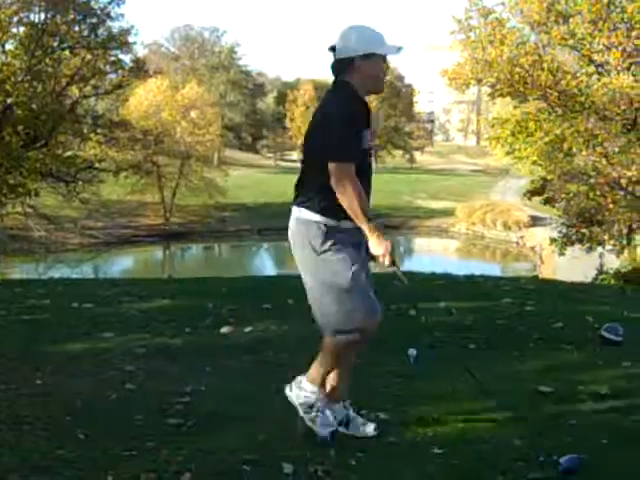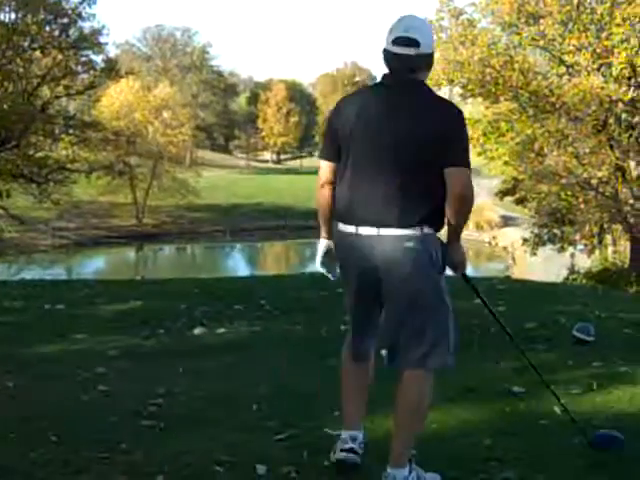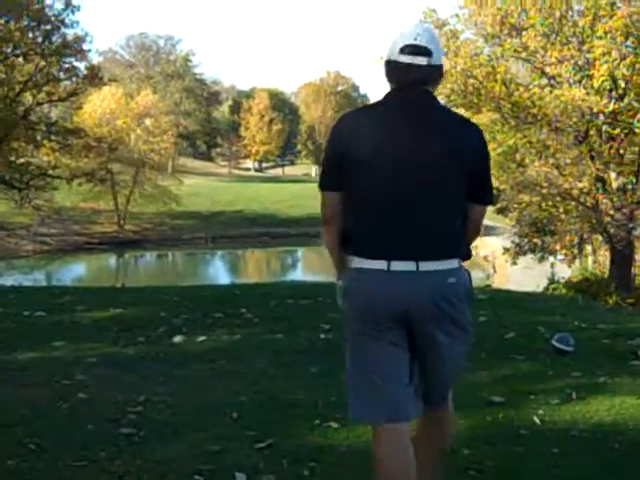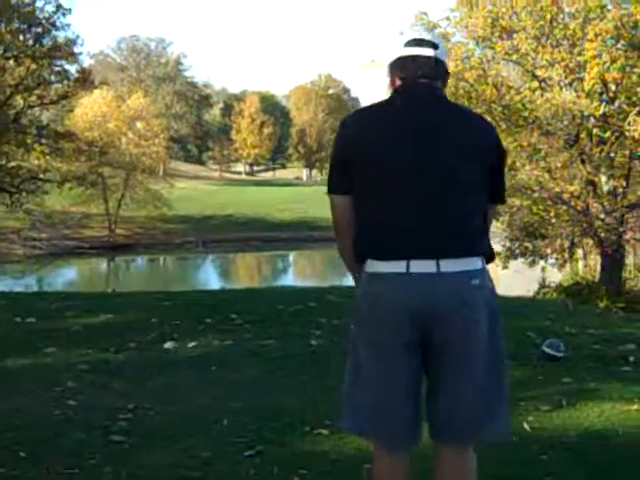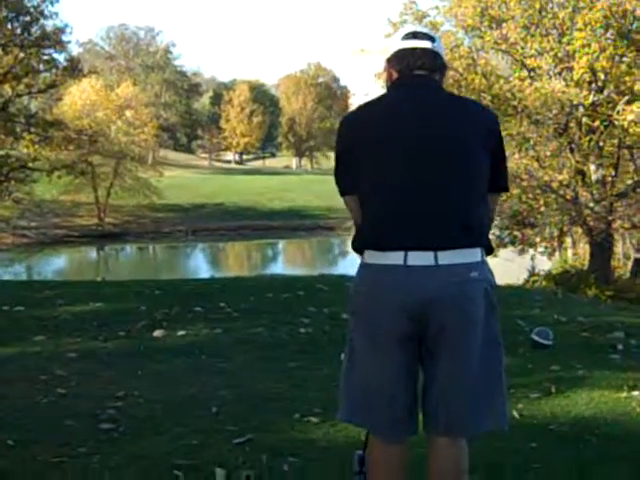
dt=0.5s
person 1, frame 1
left shoulder: (342, 105)
right shoulder: (346, 110)
right elbow: (344, 182)
left wrist: (364, 230)
right wrist: (373, 234)
left hip: (329, 226)
right hip: (322, 230)
left knee: (338, 318)
right knee: (361, 320)
left ankle: (330, 405)
right ankle: (308, 386)
person 1, frame 2
left shoulder: (348, 106)
right shoulder: (444, 113)
left elbow: (326, 181)
right elbow: (460, 190)
left wrist: (327, 235)
right wrist: (453, 241)
left hip: (352, 239)
right hip: (412, 245)
left knee: (357, 341)
right knee: (420, 360)
left ankle: (351, 436)
person 1, frame 3
left shoulder: (351, 127)
right shoulder: (466, 134)
left elbow: (330, 217)
right elbow: (474, 221)
left wrist: (344, 274)
left hip: (371, 280)
right hip: (442, 281)
left knee: (390, 417)
right knee: (438, 396)
person 1, frame 4
left shoulder: (357, 127)
right shoulder: (480, 130)
left elbow: (343, 224)
right elbow: (486, 218)
left hip: (387, 287)
right hip: (462, 285)
left knee: (390, 437)
right knee: (457, 437)
person 1, frame 5
left shoulder: (357, 124)
right shoulder: (480, 119)
left elbow: (359, 213)
right elbow: (488, 209)
left hip: (384, 277)
right hip: (461, 276)
left knee: (386, 426)
right knee: (450, 427)
